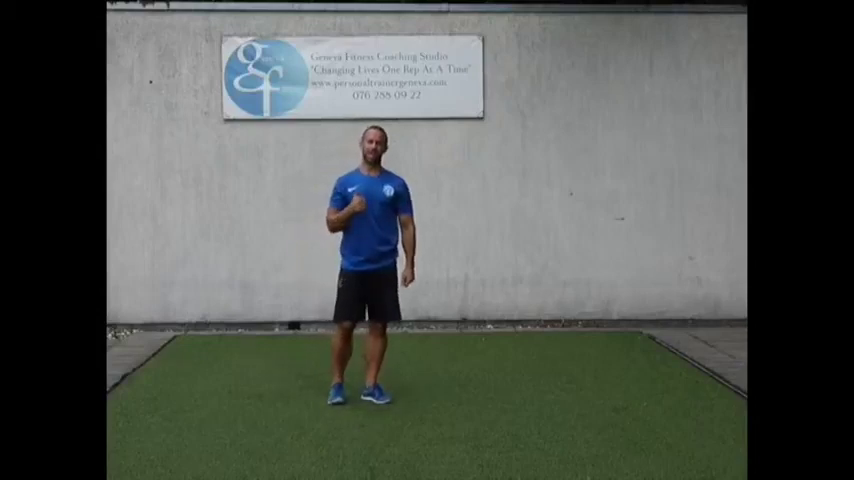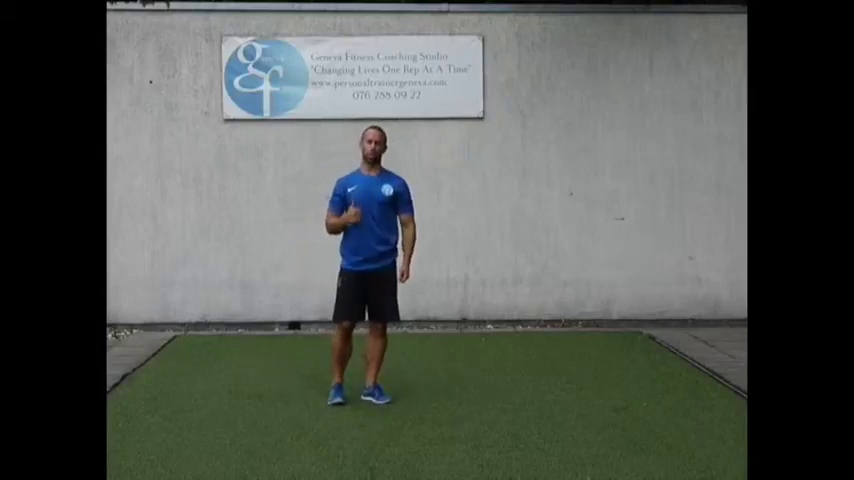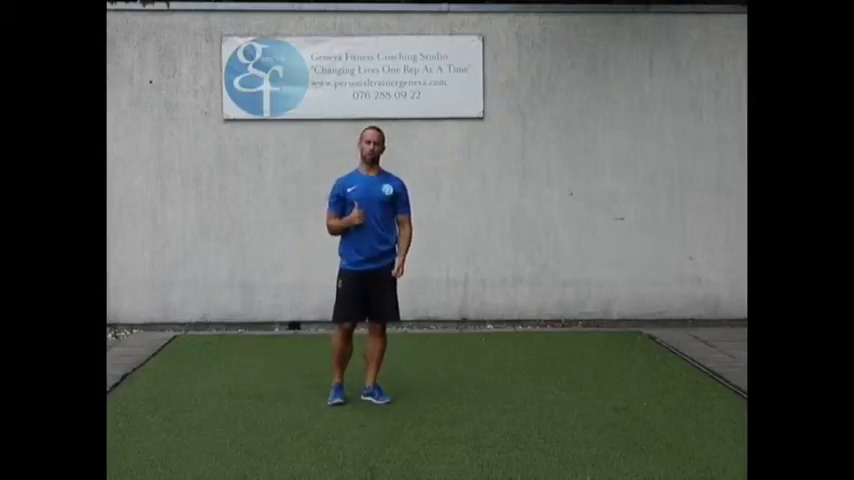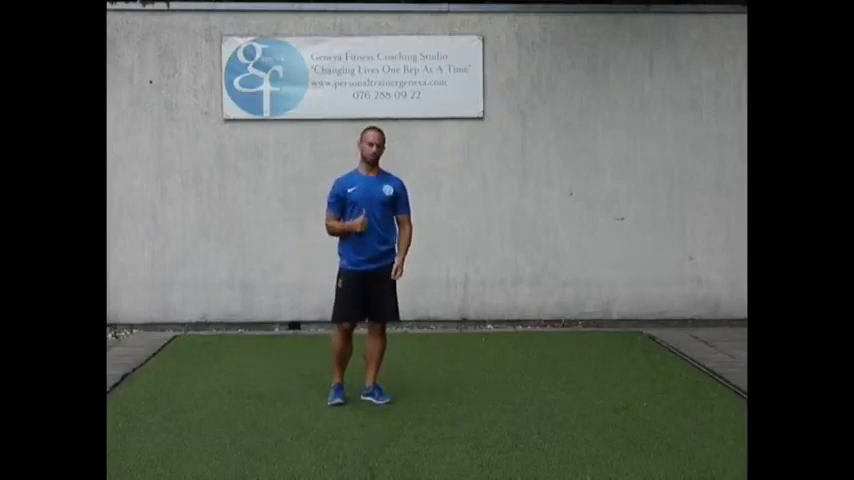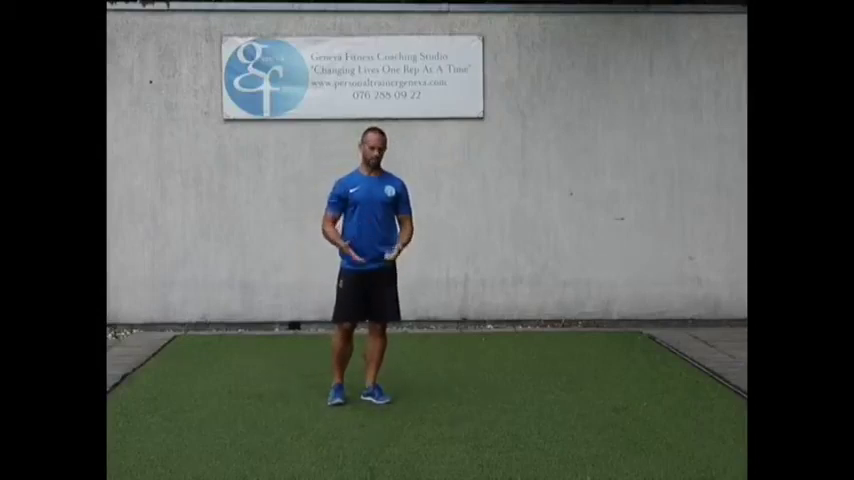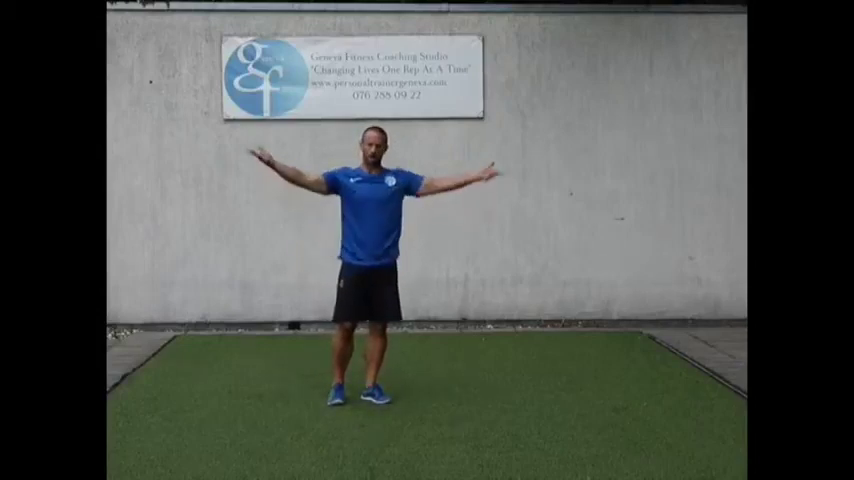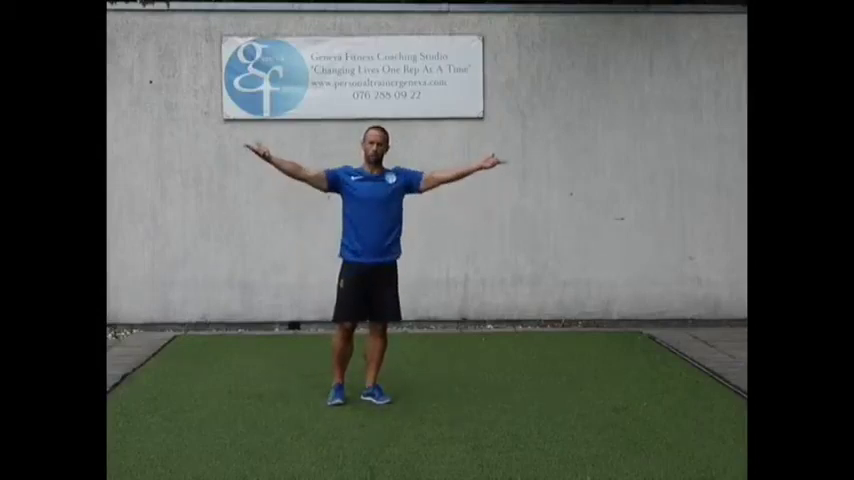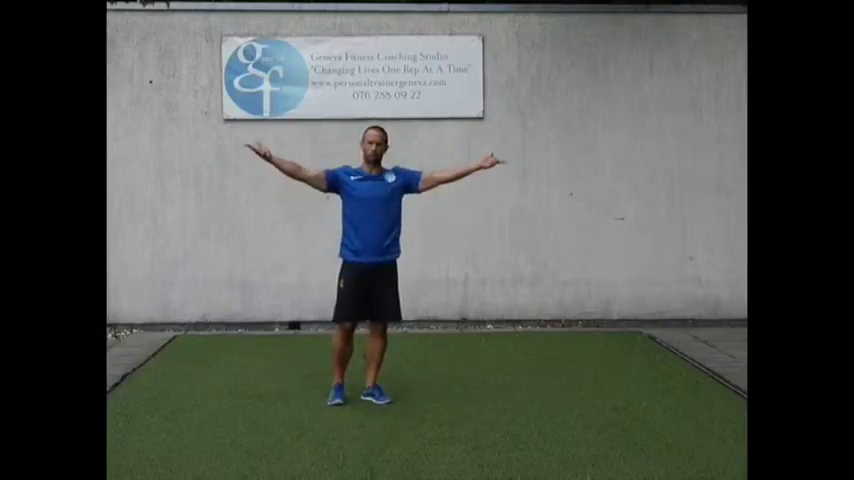
dt=0.4s
person 1, frame 1
left shoulder: (396, 184)
right shoulder: (345, 182)
left elbow: (407, 226)
right elbow: (331, 224)
left wrist: (410, 264)
right wrist: (350, 209)
left hip: (384, 268)
right hip: (352, 267)
left knee: (379, 327)
right knee: (345, 326)
left ankle: (371, 385)
right ankle: (337, 383)
person 1, frame 2
left shoulder: (396, 184)
right shoulder: (345, 183)
left elbow: (408, 225)
right elbow: (330, 226)
left wrist: (406, 261)
right wrist: (346, 219)
left hip: (383, 268)
right hip: (351, 268)
left knee: (379, 326)
right knee: (344, 326)
left ankle: (371, 385)
right ankle: (337, 383)
person 1, frame 3
left shoulder: (394, 185)
right shoulder: (343, 184)
left elbow: (404, 225)
right elbow: (331, 226)
left wrist: (401, 258)
right wrist: (349, 220)
left hip: (383, 269)
right hip: (351, 268)
left knee: (378, 327)
right knee: (344, 327)
left ankle: (371, 385)
right ankle: (337, 384)
person 1, frame 4
left shoulder: (394, 184)
right shoulder: (343, 184)
left elbow: (404, 225)
right elbow: (330, 225)
left wrist: (400, 258)
right wrist: (350, 226)
left hip: (383, 269)
right hip: (351, 269)
left knee: (378, 327)
right knee: (344, 327)
left ankle: (371, 385)
right ankle: (337, 384)
person 1, frame 5
left shoulder: (396, 185)
right shoulder: (345, 184)
left elbow: (406, 224)
right elbow: (327, 224)
left wrist: (400, 246)
right wrist: (343, 246)
left hip: (384, 270)
right hip: (352, 269)
left knee: (378, 327)
right knee: (345, 327)
left ankle: (371, 386)
right ankle: (337, 385)
person 1, frame 6
left shoulder: (399, 178)
right shoulder: (344, 177)
left elbow: (435, 185)
right elbow: (306, 181)
left wrist: (477, 177)
right wrist: (273, 164)
left hip: (385, 268)
right hip: (353, 267)
left knee: (379, 327)
right knee: (345, 326)
left ankle: (371, 386)
right ankle: (338, 385)
person 1, frame 7
left shoulder: (400, 178)
right shoulder: (345, 177)
left elbow: (438, 177)
right elbow: (305, 174)
left wrist: (480, 166)
right wrist: (270, 158)
left hip: (385, 267)
right hip: (353, 265)
left knee: (379, 327)
right knee: (345, 326)
left ankle: (371, 386)
right ankle: (338, 385)
person 1, frame 8
left shoulder: (399, 178)
right shoulder: (344, 177)
left elbow: (437, 177)
right elbow: (305, 174)
left wrist: (478, 166)
right wrist: (271, 159)
left hip: (385, 266)
right hip: (353, 265)
left knee: (379, 327)
right knee: (345, 326)
left ankle: (371, 386)
right ankle: (338, 385)
